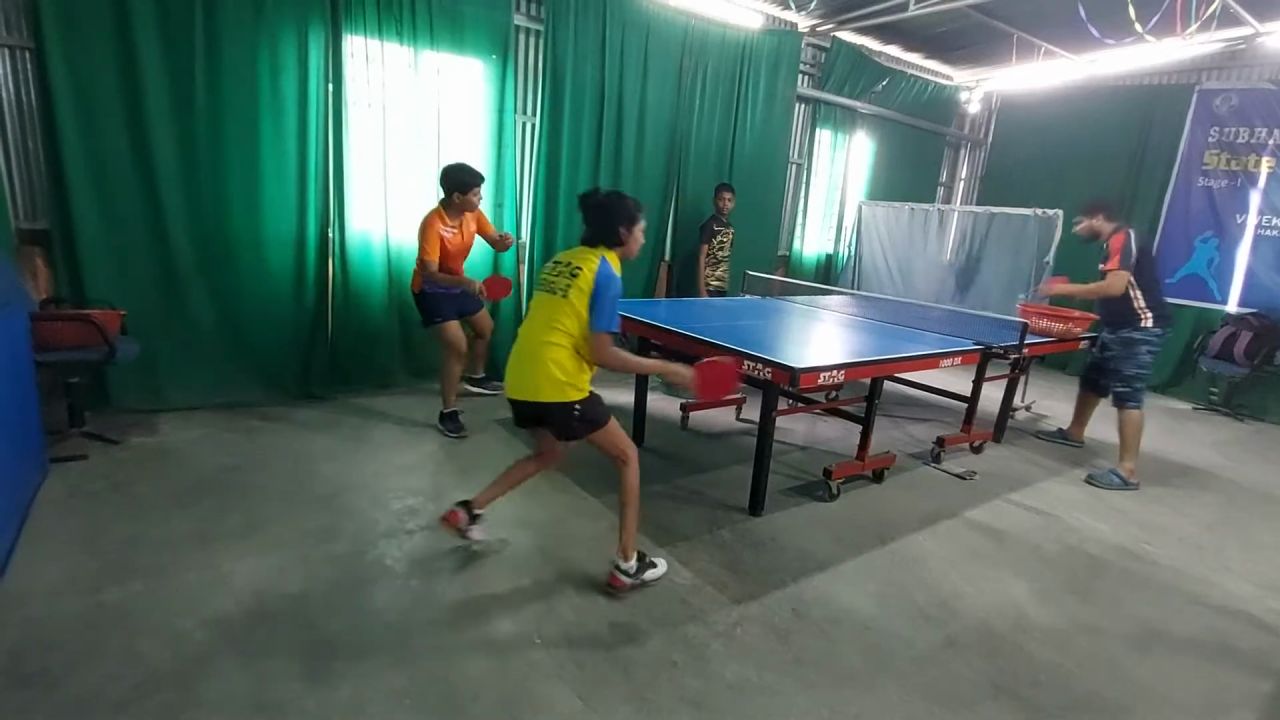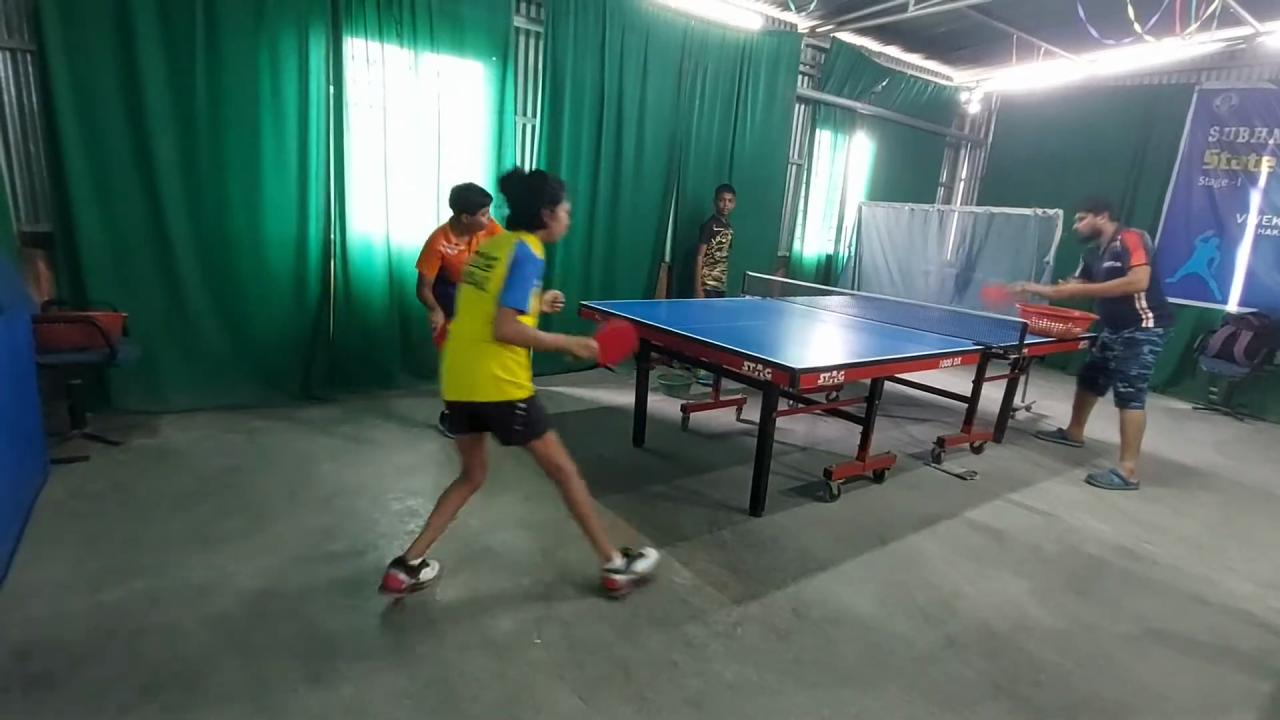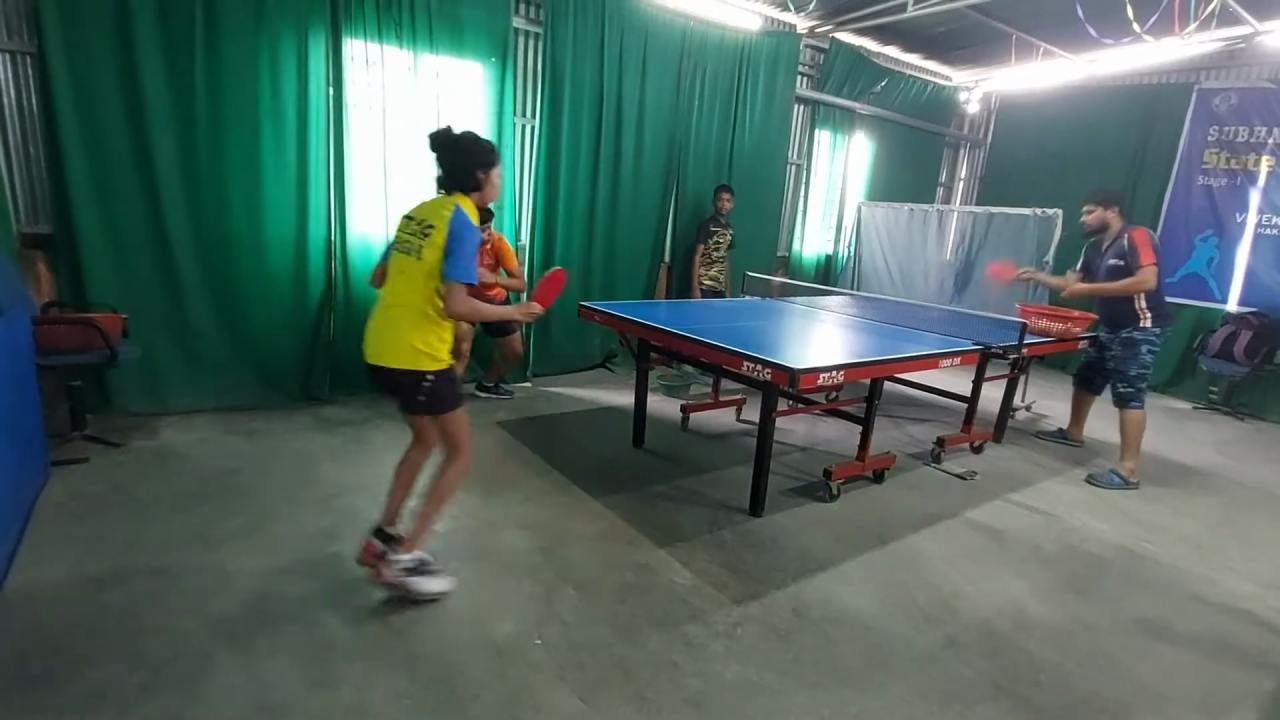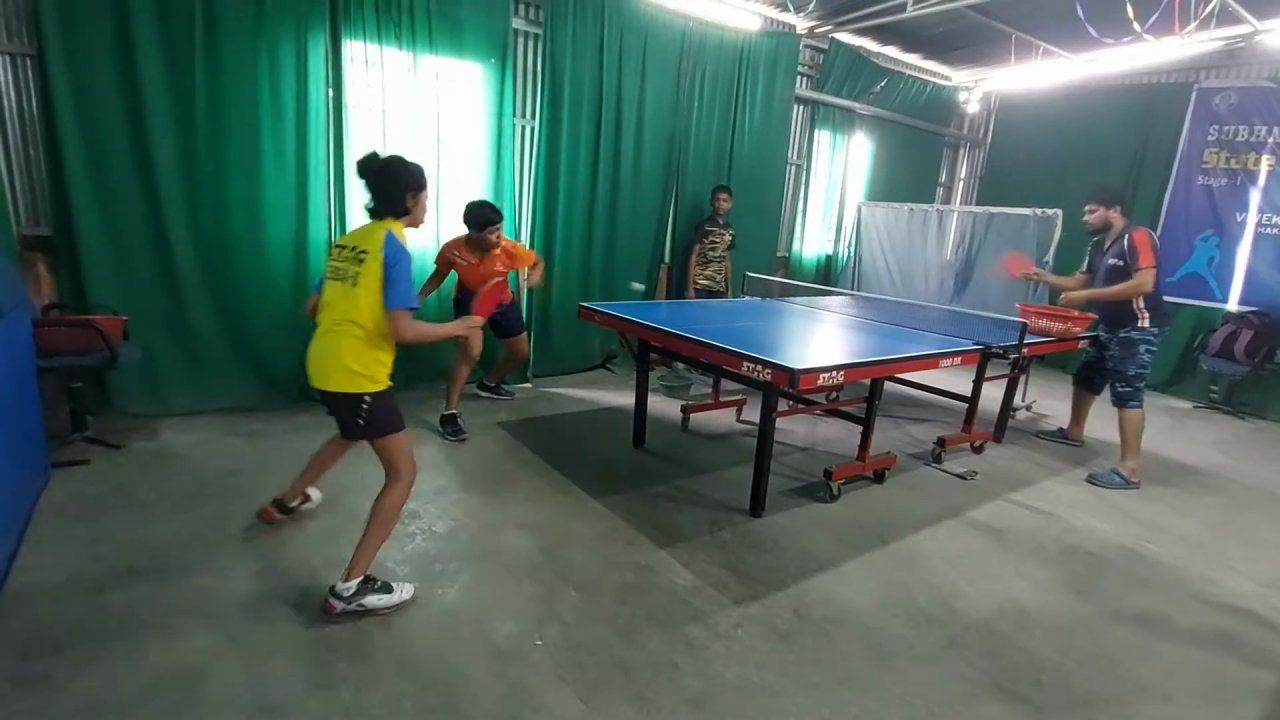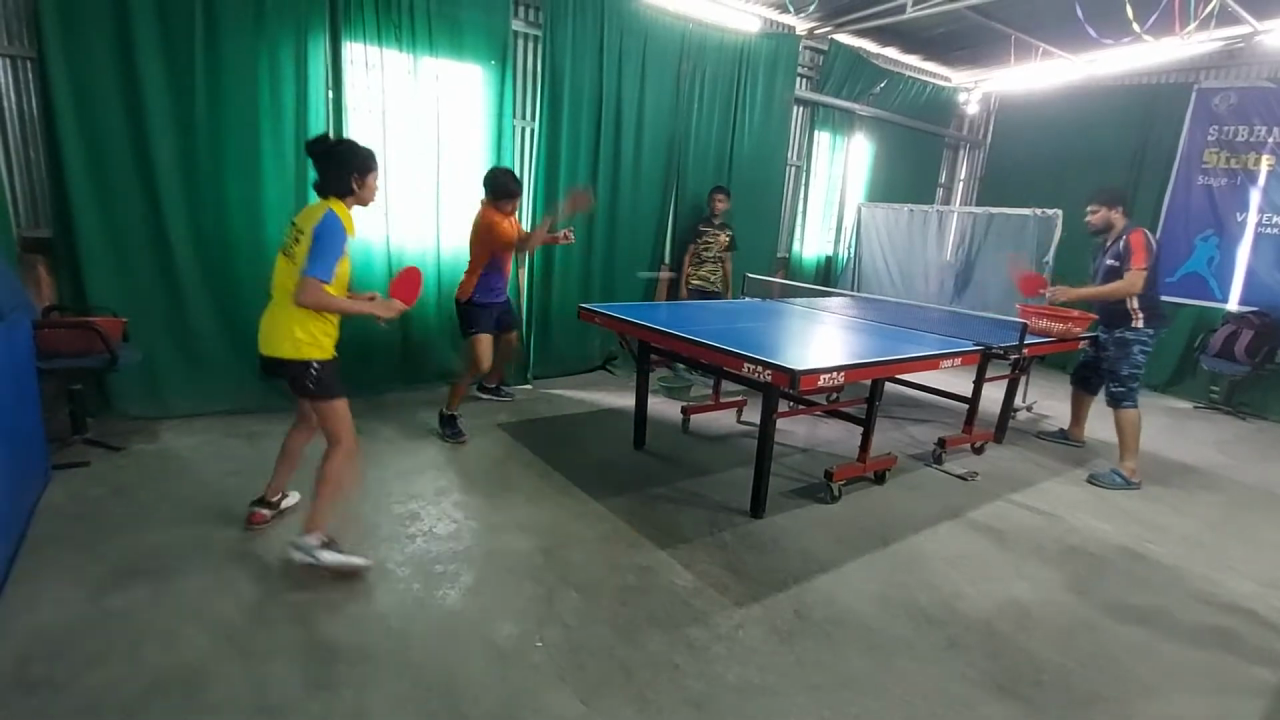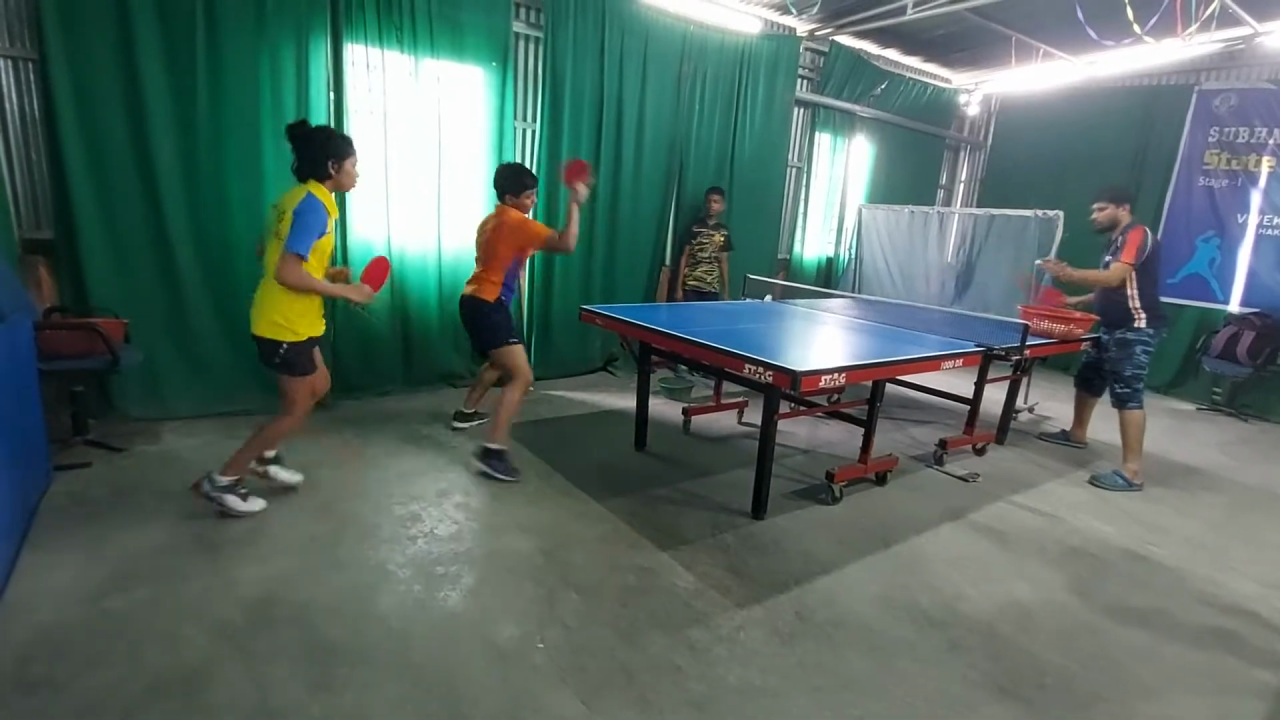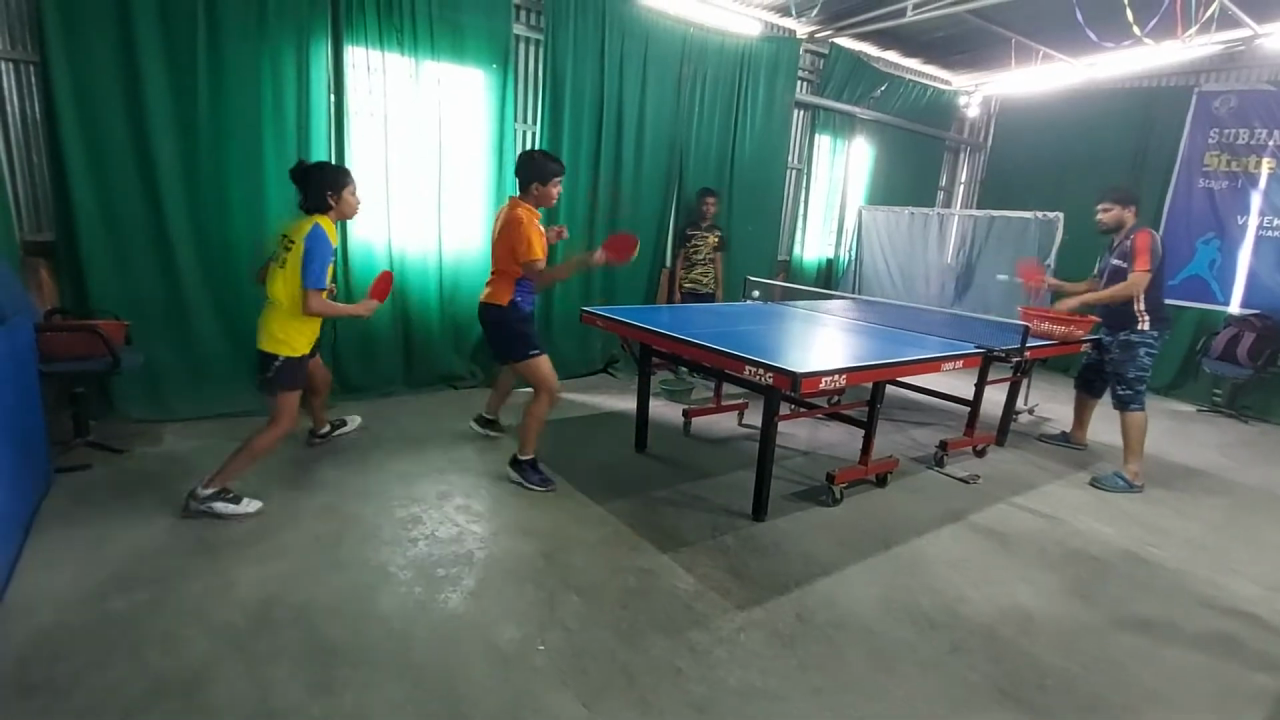
dt=0.2s
person 1, frame 1
left shoulder: (561, 260)
right shoulder: (606, 275)
right elbow: (601, 352)
right wrist: (663, 369)
left hip: (523, 381)
right hip: (560, 387)
left knee: (546, 455)
right knee: (626, 457)
left ankle: (469, 511)
right ankle: (627, 565)
person 1, frame 2
left shoulder: (489, 248)
right shoulder: (526, 256)
right elbow: (504, 329)
right wrist: (571, 344)
left hip: (458, 383)
right hip: (498, 385)
left knee: (472, 475)
right knee: (562, 470)
left ankle: (408, 565)
right ankle: (614, 563)
person 1, frame 3
left shoulder: (417, 215)
right shoulder: (461, 224)
left elbow: (379, 278)
right elbow: (457, 305)
right wrist: (514, 312)
left hip: (383, 347)
right hip: (417, 355)
left knee: (425, 436)
right knee: (459, 451)
left ankle: (385, 534)
right ankle: (405, 559)
person 1, frame 4
left shoulder: (351, 241)
right shoulder: (395, 250)
left elbow: (314, 309)
right elbow: (400, 329)
right wrist: (454, 329)
left hip: (325, 365)
right hip: (359, 376)
left knee: (346, 436)
right knee: (402, 473)
left ankle: (287, 501)
right ankle: (351, 587)
person 1, frame 5
left shoulder: (312, 215)
right shoulder: (333, 225)
right elbow: (307, 295)
left wrist: (349, 299)
right wrist: (370, 309)
left hip: (280, 342)
right hip: (302, 347)
left knee: (309, 420)
right knee: (343, 442)
left ankle: (269, 500)
right ankle: (314, 539)
person 1, frame 6
left shoulder: (298, 198)
right shoulder: (314, 206)
left elbow: (271, 255)
right elbow: (287, 274)
left wrist: (323, 270)
right wrist: (346, 290)
left hip: (295, 320)
right hip: (285, 325)
left knee: (318, 388)
right knee: (298, 408)
left ankle: (264, 455)
right ankle: (222, 479)
person 1, frame 7
left shoulder: (297, 229)
right shoulder: (319, 239)
left elbow: (263, 274)
right elbow: (313, 304)
right wrist: (357, 309)
left hip: (290, 336)
right hip: (285, 343)
left knee: (322, 379)
right knee: (282, 423)
left ankle: (321, 428)
right ankle: (208, 493)
person 2, frame 1
left shoulder: (1123, 239)
right shoulder: (1110, 246)
left elbow: (1115, 287)
left wrist: (1066, 289)
right wrist: (1066, 291)
left hip: (1141, 329)
right hip: (1115, 328)
left knee: (1127, 395)
right knee: (1091, 379)
left ankle: (1127, 471)
right ankle: (1074, 432)
person 2, frame 2
left shoulder: (1131, 239)
right shoulder: (1093, 252)
left elbow: (1139, 281)
right elbow: (1070, 289)
left wrist: (1083, 289)
right wrist: (1032, 288)
left hip: (1142, 329)
right hip: (1113, 329)
left knee: (1129, 395)
right knee: (1089, 379)
left ankle: (1127, 471)
right ankle: (1074, 432)
person 2, frame 3
left shoulder: (1138, 237)
right shoulder: (1094, 247)
left elbow: (1147, 281)
right elbow: (1070, 282)
left wrist: (1090, 288)
right wrist: (1038, 277)
left hip: (1139, 330)
right hip: (1110, 329)
left knee: (1128, 395)
right knee: (1085, 379)
left ankle: (1127, 471)
right ankle: (1074, 431)
person 2, frame 4
left shoulder: (1138, 237)
right shoulder: (1098, 245)
left elbow: (1143, 284)
right elbow: (1078, 281)
left wrist: (1087, 296)
right wrist: (1043, 276)
left hip: (1138, 329)
right hip: (1110, 328)
left knee: (1127, 394)
right knee: (1085, 378)
left ankle: (1128, 471)
right ankle: (1074, 431)
person 2, frame 5
left shoulder: (1138, 239)
right shoulder: (1106, 244)
left elbow: (1132, 286)
left wrist: (1077, 293)
right wrist: (1067, 294)
left hip: (1134, 329)
right hip: (1109, 328)
left knee: (1122, 394)
right knee: (1083, 378)
left ankle: (1129, 470)
right ankle: (1075, 432)
person 2, frame 6
left shoulder: (1137, 235)
right shoulder: (1115, 241)
left elbow: (1112, 278)
left wrist: (1066, 272)
right wrist: (1077, 300)
left hip: (1135, 331)
right hip: (1110, 328)
left knee: (1127, 396)
right knee: (1087, 380)
left ankle: (1131, 472)
right ankle: (1077, 433)
person 2, frame 7
left shoulder: (1144, 240)
right shoulder: (1111, 246)
left elbow: (1134, 287)
right elbow: (1096, 285)
left wrist: (1080, 300)
right wrist: (1059, 286)
left hip: (1138, 332)
right hip: (1110, 330)
left knee: (1129, 398)
right knee: (1087, 382)
left ankle: (1132, 473)
right ankle: (1077, 434)
person 3, frame 1
left shoulder: (473, 214)
right shoulder: (433, 226)
left elbow: (496, 242)
right elbow: (429, 274)
left wrist: (505, 241)
right wrist: (464, 283)
left hip: (459, 285)
right hip: (432, 291)
left knee: (485, 327)
right knee: (457, 347)
left ankle: (476, 377)
right ankle: (448, 412)
person 3, frame 2
left shoulder: (488, 227)
right shoulder: (438, 242)
right elbow: (423, 287)
right wrist: (435, 310)
right hip: (446, 296)
right ankle: (448, 414)
person 3, frame 3
left shoulder: (497, 243)
left elbow: (520, 283)
left wrist: (492, 278)
left hip: (495, 301)
left knee: (514, 353)
right knee: (461, 347)
left ankle: (488, 383)
person 3, frame 4
left shoulder: (508, 247)
right shoulder: (452, 250)
left elbow: (537, 261)
right elbow: (437, 278)
left wrist: (535, 277)
right wrist: (418, 296)
left hip: (503, 304)
right hip: (470, 304)
left knee: (520, 354)
right knee: (470, 352)
left ankle: (489, 384)
right ankle: (449, 414)
person 3, frame 5
left shoulder: (505, 215)
right shoulder: (488, 220)
left elbow: (519, 242)
right elbow: (521, 244)
left wrist: (554, 237)
right wrist: (553, 216)
left hip: (496, 296)
right hip: (474, 300)
left knee: (510, 348)
right knee: (481, 364)
left ankle: (489, 385)
right ankle: (448, 414)
person 3, frame 6
left shoulder: (492, 220)
right shoulder: (518, 224)
right elbow: (566, 244)
left wrist: (526, 248)
right wrist: (575, 200)
left hip: (477, 302)
right hip: (488, 307)
left knee: (498, 361)
right knee: (522, 376)
left ankle: (466, 412)
right ankle: (492, 451)
person 3, frame 7
left shoulder: (510, 211)
right shoulder: (523, 223)
right elbow: (540, 277)
left wrist: (550, 240)
right wrist: (585, 261)
left hip: (506, 308)
right hip: (506, 312)
left knee: (518, 367)
right knee: (549, 389)
left ankle: (487, 418)
right ankle: (523, 461)
